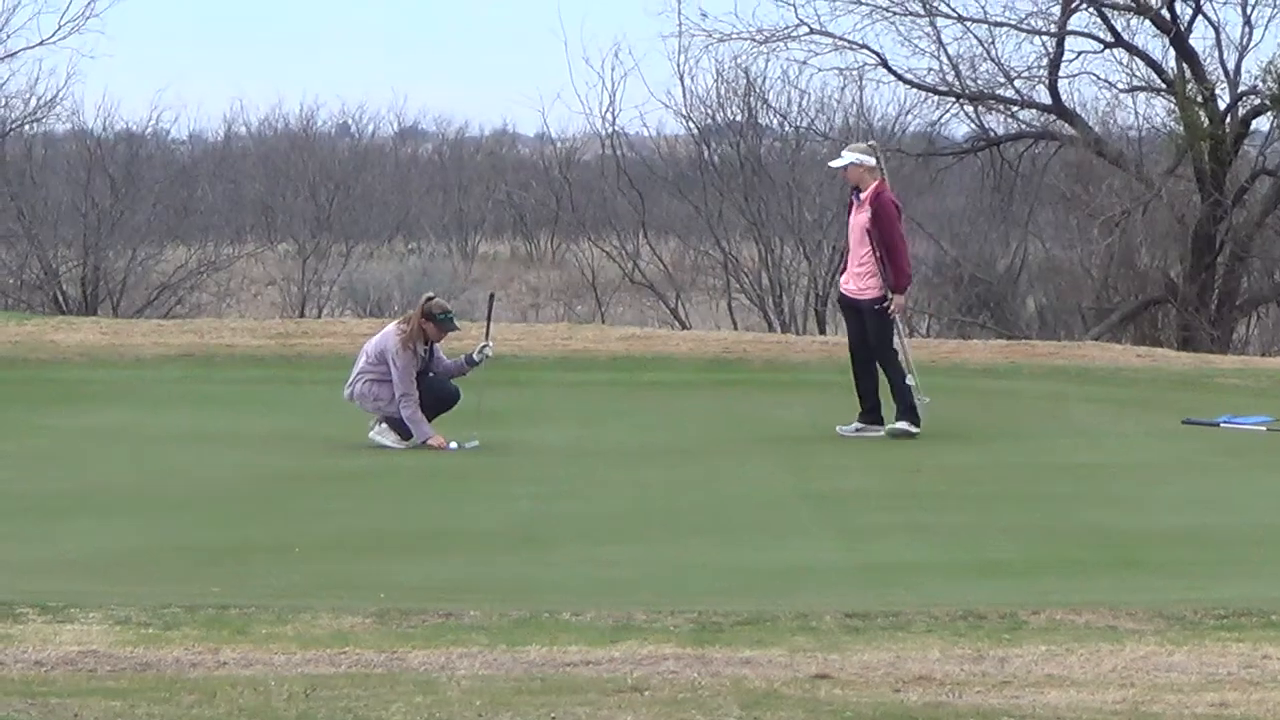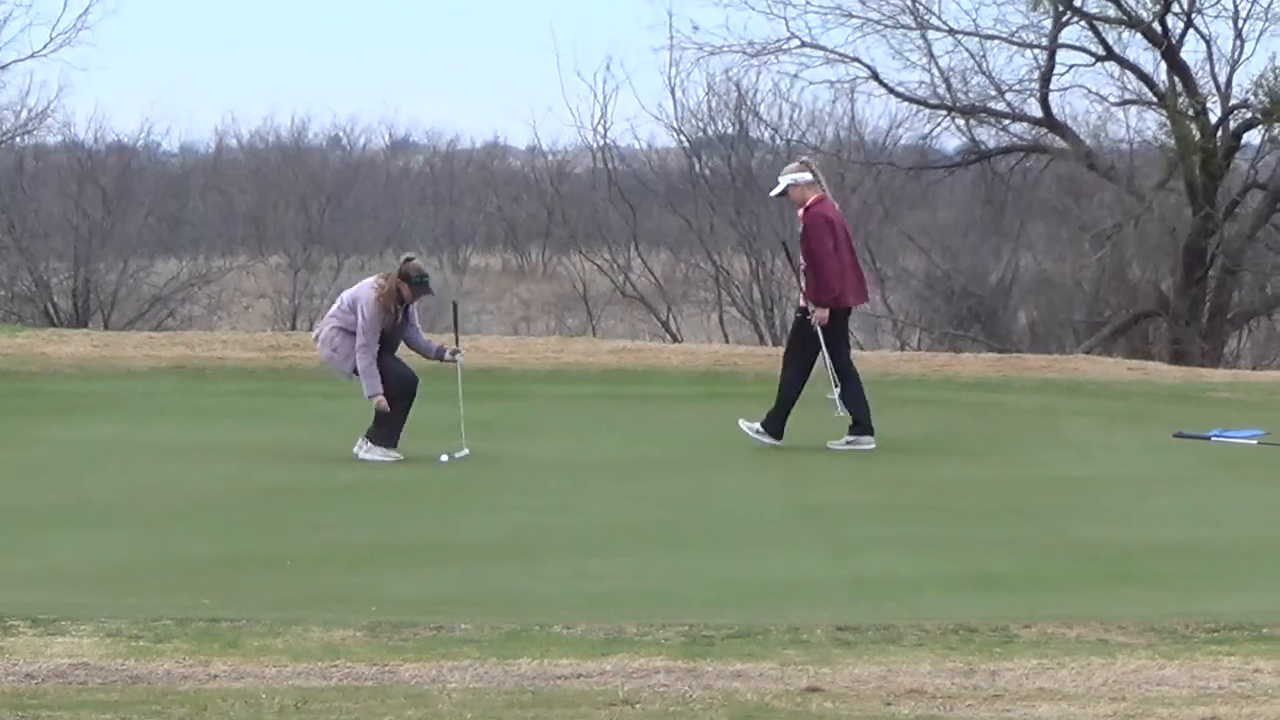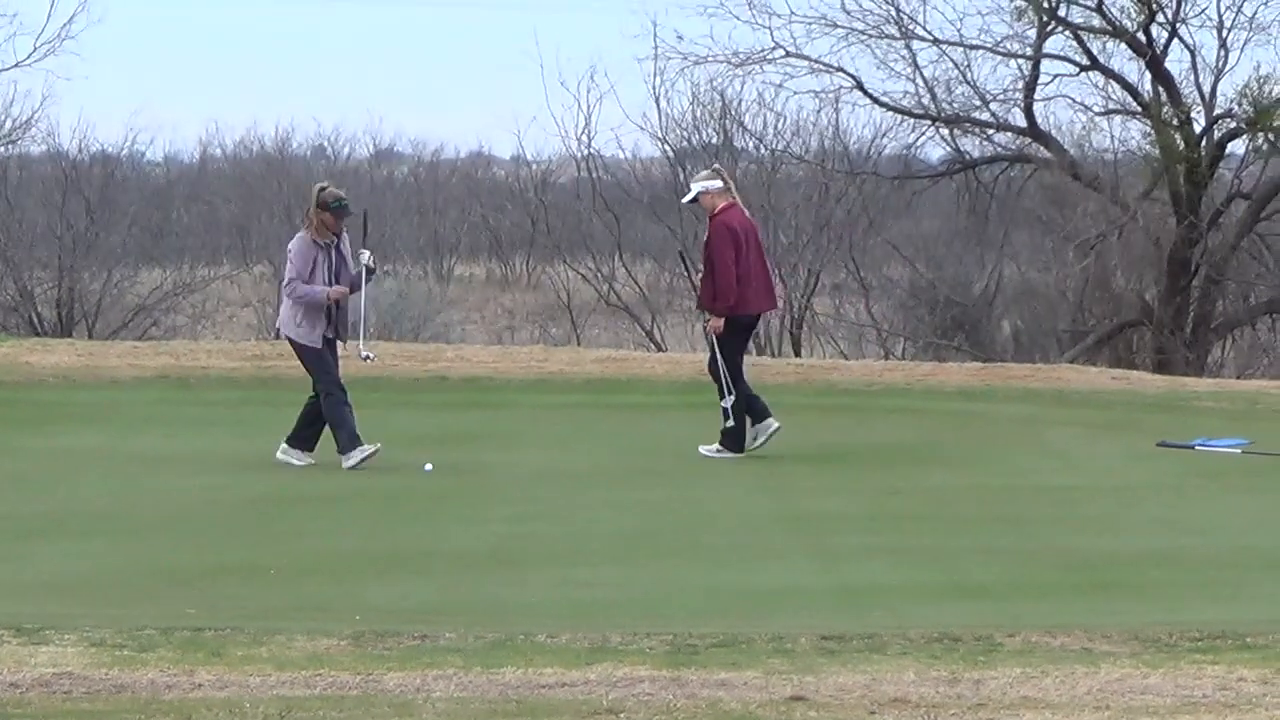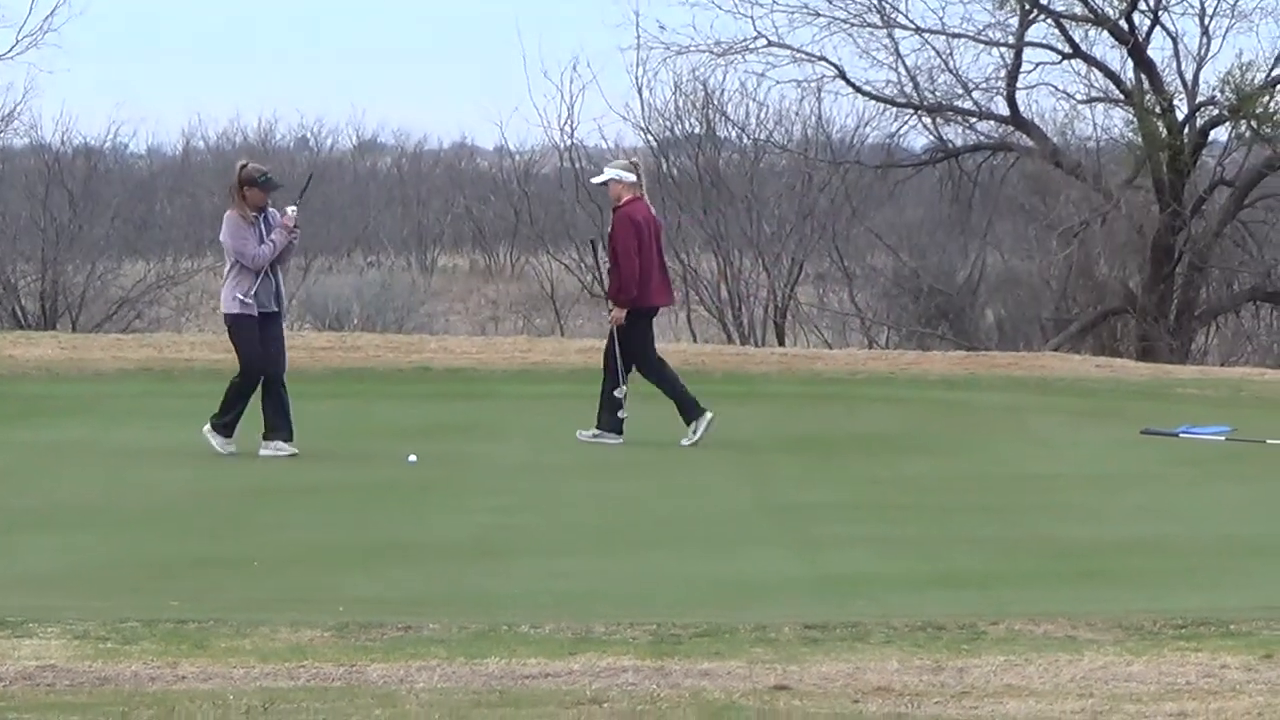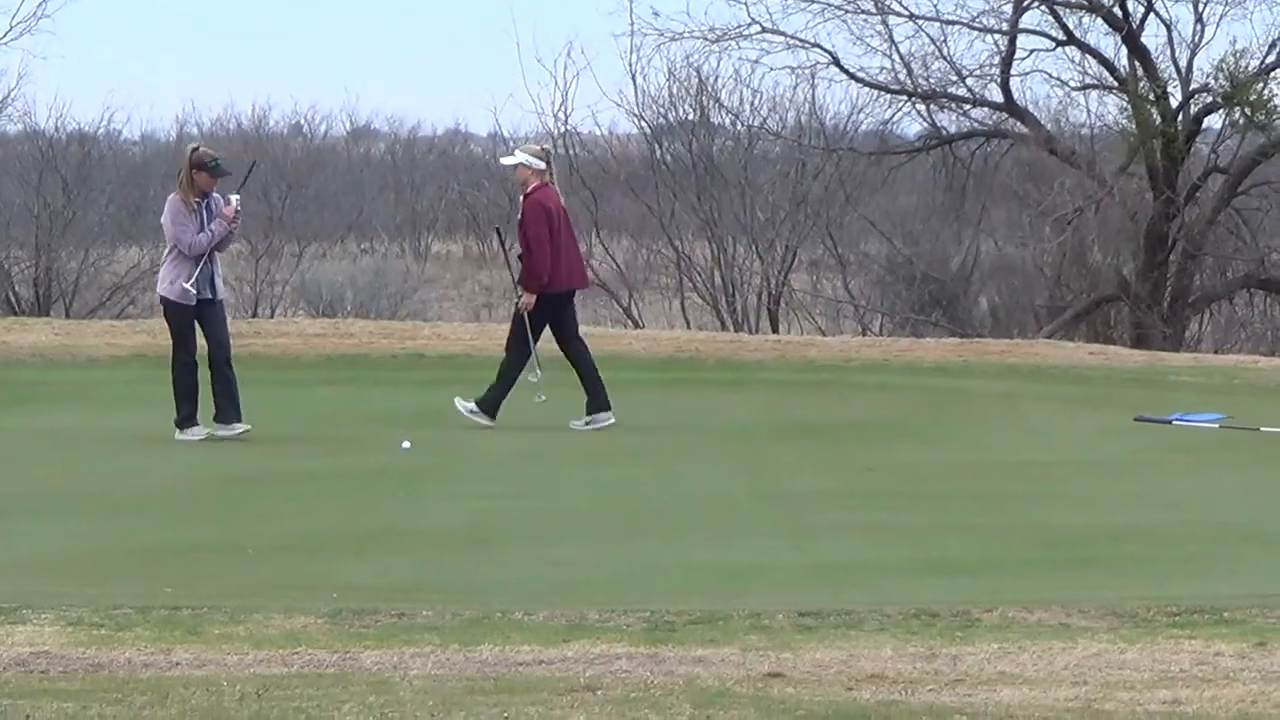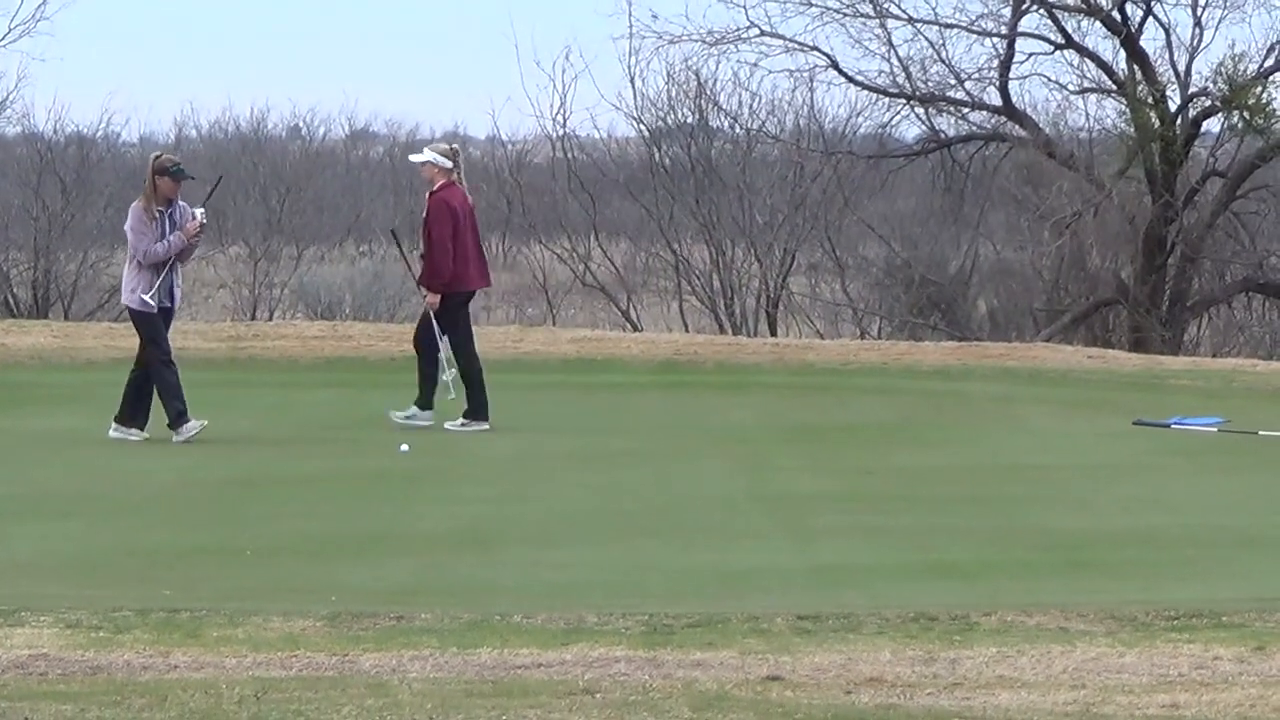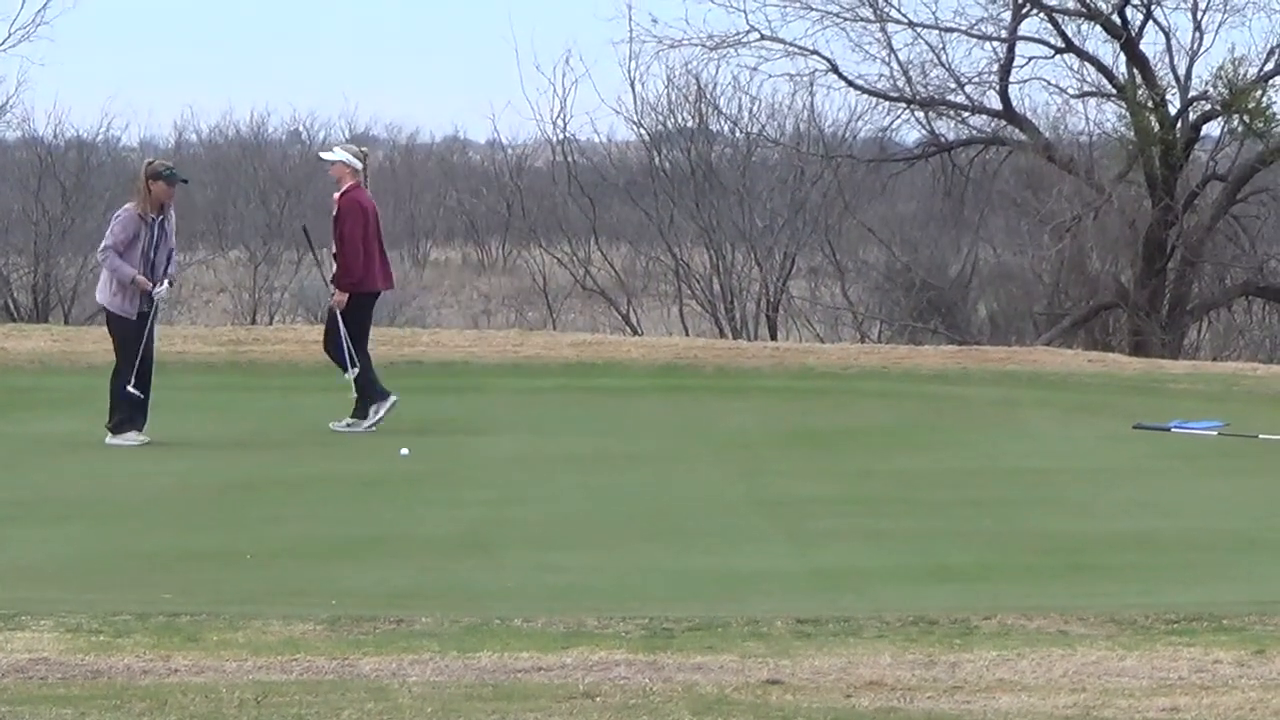
dt=0.4s
person 1, frame 1
left shoulder: (883, 201)
right shoulder: (856, 199)
left elbow: (897, 247)
left wrist: (899, 290)
right wrist: (844, 279)
left hip: (877, 293)
right hip: (852, 291)
left knee: (884, 353)
right knee: (860, 354)
left ankle: (907, 417)
right ankle: (870, 419)
person 1, frame 2
left shoulder: (815, 215)
right shoulder: (826, 209)
left elbow: (825, 261)
left wrist: (822, 303)
left hip: (822, 303)
right hip: (838, 301)
left knee: (796, 362)
right knee: (841, 363)
left ankle: (772, 427)
right ankle: (862, 431)
person 1, frame 3
left shoulder: (720, 223)
right shoulder: (742, 217)
left elbow: (725, 270)
left wrist: (718, 312)
left hip: (734, 309)
right hip: (750, 306)
left knee: (724, 370)
right knee: (728, 369)
left ankle: (733, 442)
right ankle: (762, 419)
person 1, frame 4
left shoulder: (625, 215)
right shoulder: (644, 210)
left elbow: (628, 263)
left wrist: (620, 303)
left hip: (637, 300)
right hip: (648, 296)
left knee: (648, 363)
right knee: (616, 360)
left ankle: (695, 414)
right ankle: (609, 427)
person 1, frame 5
left shoulder: (534, 202)
right shoulder: (550, 195)
left elbow: (538, 249)
left wrist: (531, 289)
left hip: (547, 285)
right hip: (563, 282)
left knee: (518, 346)
right knee: (572, 345)
left ankle: (488, 408)
right ankle: (600, 409)
person 1, frame 6
left shoulder: (440, 200)
right shoulder: (458, 194)
left elbow: (441, 248)
left wrist: (436, 288)
left hip: (452, 284)
right hip: (463, 280)
left knee: (461, 346)
right knee: (426, 341)
left ankle: (477, 415)
right ankle: (424, 407)
person 1, frame 7
left shoulder: (351, 200)
right shoulder: (357, 197)
left elbow: (352, 248)
left wrist: (344, 287)
left hip: (358, 285)
right hip: (366, 283)
left knee: (336, 344)
right knee: (353, 345)
left ankle: (379, 396)
right ankle: (362, 414)
person 2, frame 1
right shoulder: (401, 343)
left elbow: (441, 367)
right elbow: (406, 397)
left wrist: (472, 359)
right wrist: (427, 435)
left hip: (393, 384)
right hip: (370, 390)
left knee: (448, 392)
right knee: (443, 394)
left ankle: (388, 421)
right ankle: (389, 429)
person 2, frame 2
left shoulder: (403, 297)
right shoulder: (374, 297)
left elbow: (413, 335)
right elbow: (365, 349)
left wrist: (441, 352)
right wrist: (374, 392)
left hip: (365, 342)
right hip: (339, 338)
left knee: (408, 381)
right knee: (398, 380)
left ankle: (373, 439)
right ankle: (376, 444)
person 2, frame 3
left shoulder: (341, 240)
right shoulder: (303, 242)
left elbow: (351, 284)
right elbow: (292, 287)
left wrist: (365, 270)
right wrist: (326, 294)
left hip: (328, 326)
right hip: (303, 325)
left knee: (327, 387)
right knee: (332, 385)
left ankle: (293, 447)
right ankle: (351, 449)
person 2, frame 4
left shoulder: (271, 215)
right shoulder: (234, 220)
left elbow: (280, 259)
right elbow: (256, 259)
left wrist: (290, 233)
right wrist: (281, 232)
left hip: (269, 303)
right hip: (241, 304)
left knee: (275, 369)
right knee: (252, 367)
left ankle: (275, 438)
right ankle: (218, 428)
person 2, frame 5
left shoulder: (215, 201)
right shoulder: (176, 204)
left elbow: (220, 245)
right elbow: (192, 246)
left wrist: (232, 224)
right wrist: (221, 222)
left hip: (210, 288)
right hip: (180, 289)
left knee: (221, 350)
right knee: (185, 356)
left ankle: (228, 418)
right ankle: (186, 424)
person 2, frame 6
left shoulder: (182, 210)
right shoulder: (139, 211)
left elbow: (183, 256)
right elbow: (147, 254)
left wrist: (194, 238)
right wrist: (181, 236)
left hip: (167, 295)
right hip: (142, 296)
left knee: (148, 359)
right knee: (161, 357)
left ankle: (125, 422)
right ankle: (179, 422)
person 2, frame 7
left shoulder: (168, 216)
right shoulder: (129, 215)
left elbow: (167, 255)
right elbow: (105, 253)
left wrist: (164, 280)
right wrist: (133, 276)
left hip: (145, 300)
right hip: (120, 298)
left knee: (144, 360)
right knee: (128, 360)
left ankle: (132, 425)
right ankle: (119, 429)
